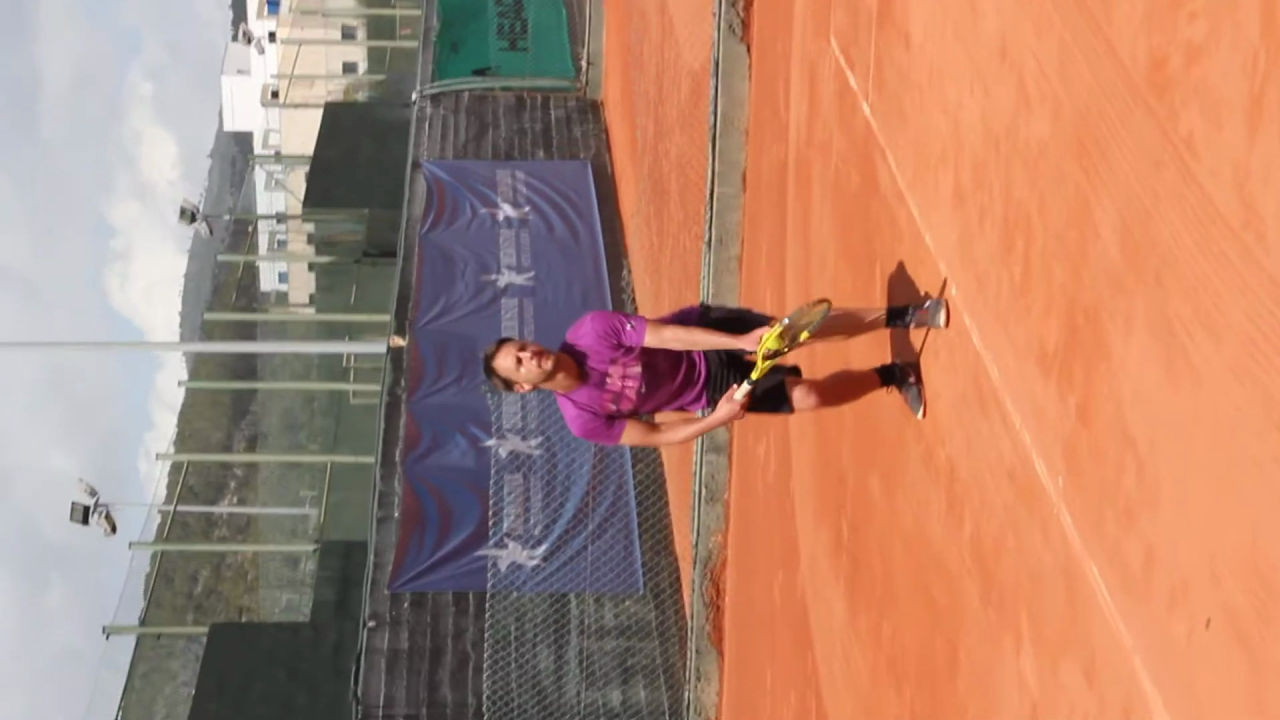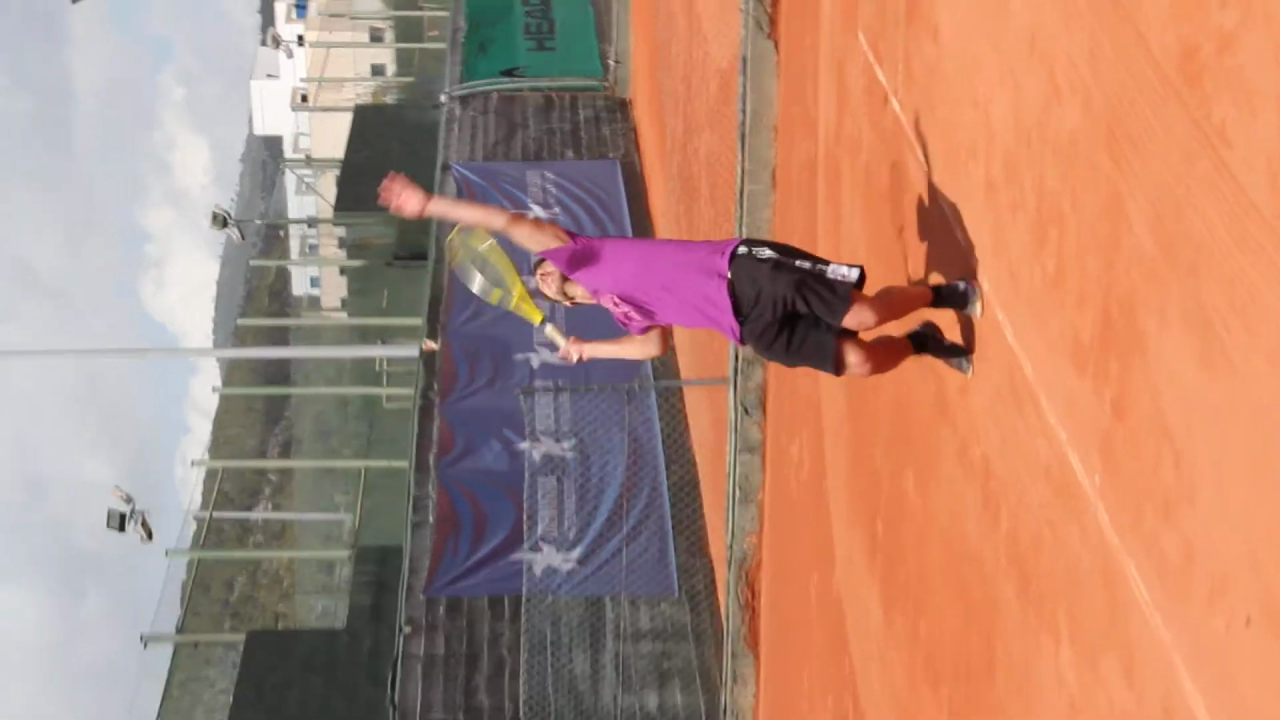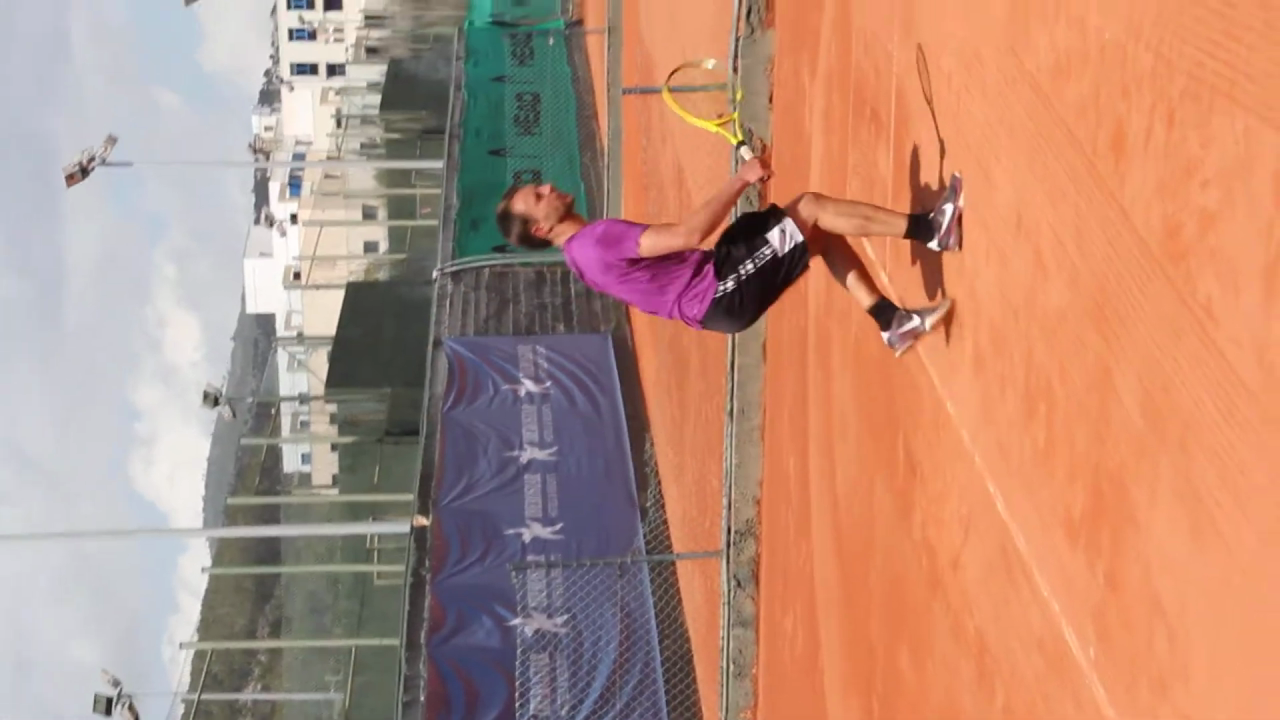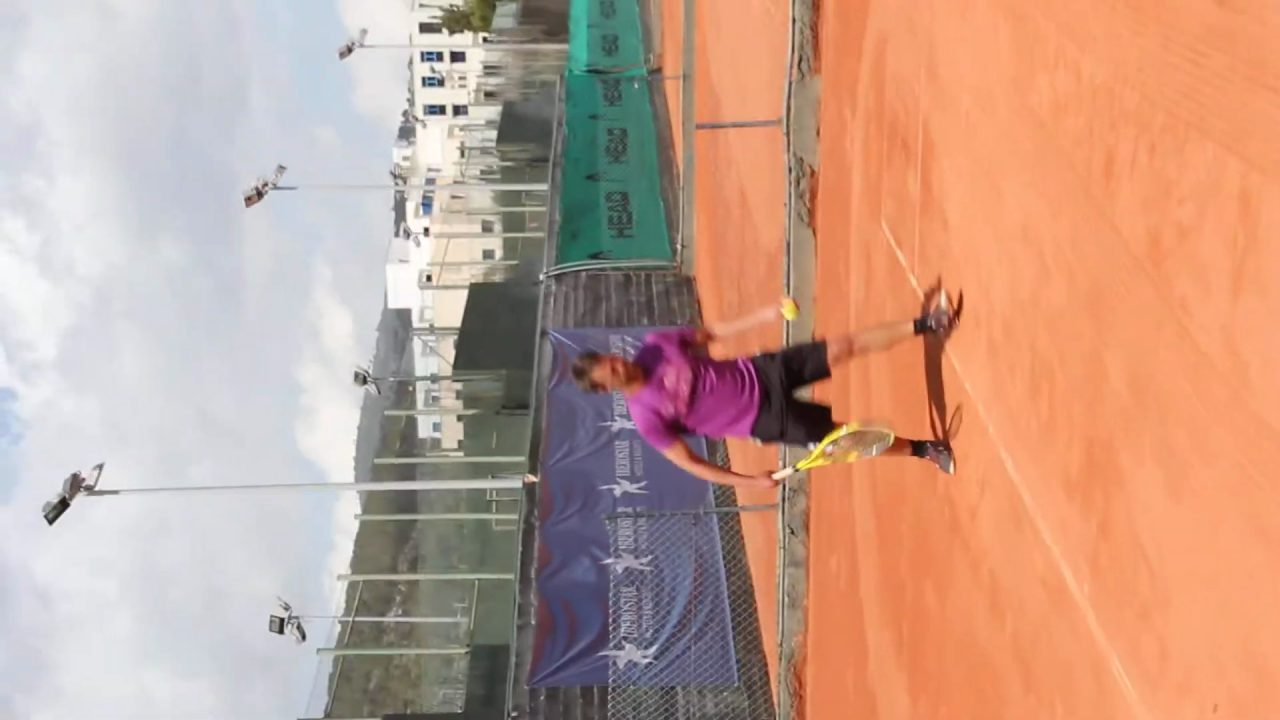
dt=1s
person 1, frame 1
left shoulder: (592, 330)
right shoulder: (582, 419)
left elbow: (672, 334)
right elbow: (653, 435)
left wrist: (744, 342)
right wrist: (714, 419)
left hip: (705, 329)
right hip: (710, 389)
right knee: (809, 397)
left ankle: (904, 315)
right ankle: (892, 375)
person 1, frame 2
left shoulder: (583, 255)
right shoulder: (620, 308)
left elbow: (517, 224)
right elbow: (655, 342)
left wrist: (433, 204)
right wrist: (582, 350)
left hip: (741, 269)
right hip: (749, 326)
left knee: (866, 314)
right knee: (861, 362)
left ankle: (947, 292)
right ankle: (927, 340)
person 1, frame 3
left shoulder: (586, 251)
right shoulder: (597, 239)
right elbow: (689, 233)
right wrist: (739, 179)
left hip: (716, 297)
right hip: (723, 294)
left knee: (821, 233)
right knee: (811, 206)
left ankle: (893, 321)
right ankle: (929, 229)
person 1, frame 4
left shoulder: (655, 345)
right shoulder: (645, 418)
left elbow: (712, 332)
right elbow: (689, 463)
left wrist: (761, 315)
right wrist: (747, 481)
left hip: (759, 373)
right hip: (763, 420)
left knee: (842, 347)
left ankle: (927, 323)
right ankle: (924, 450)
